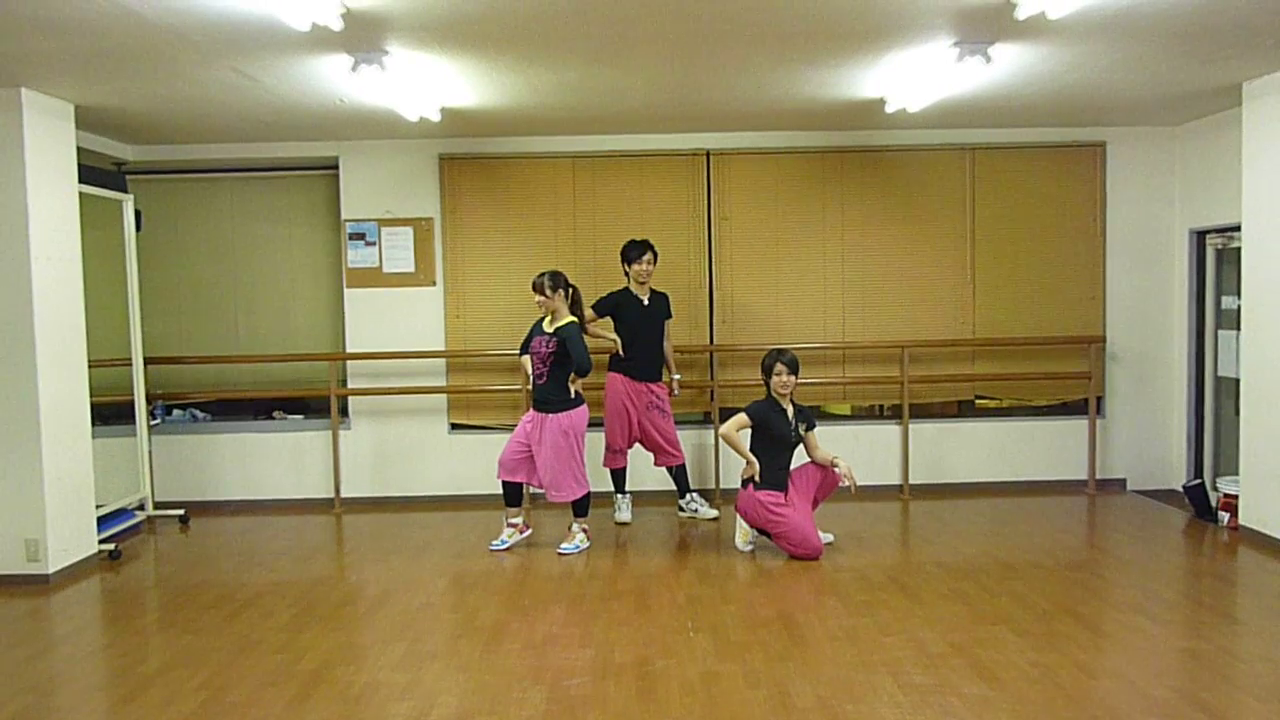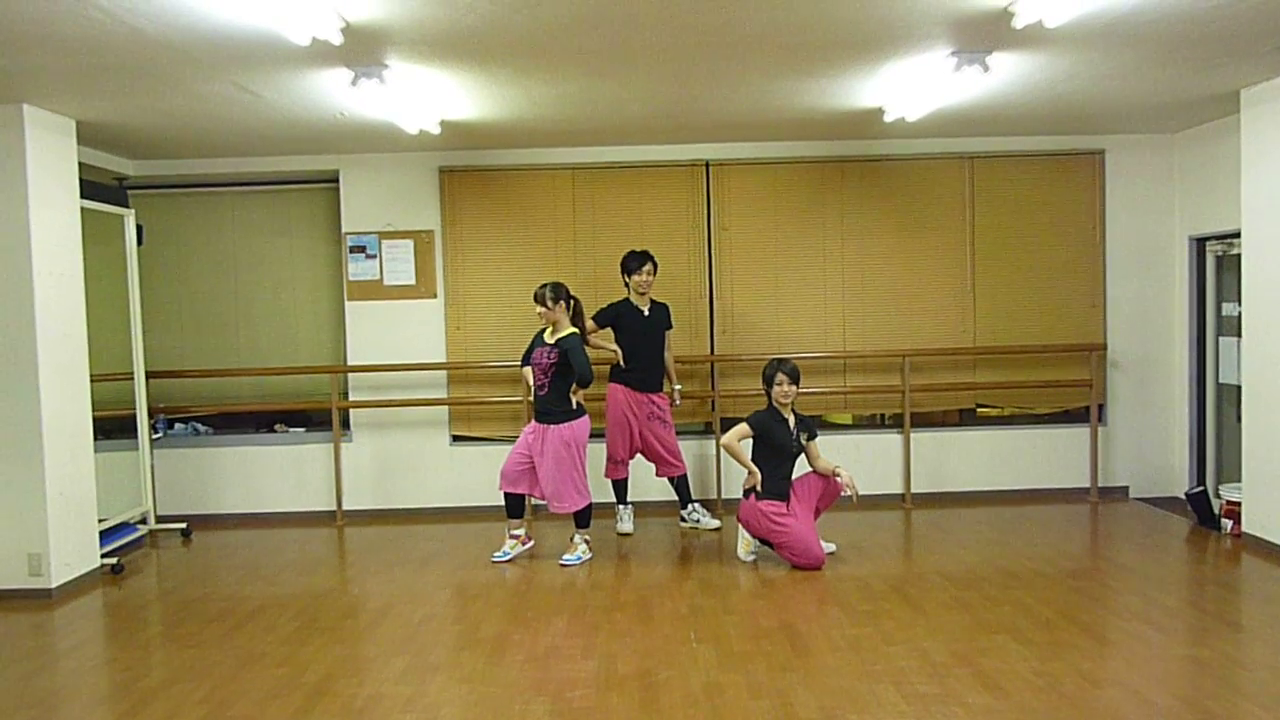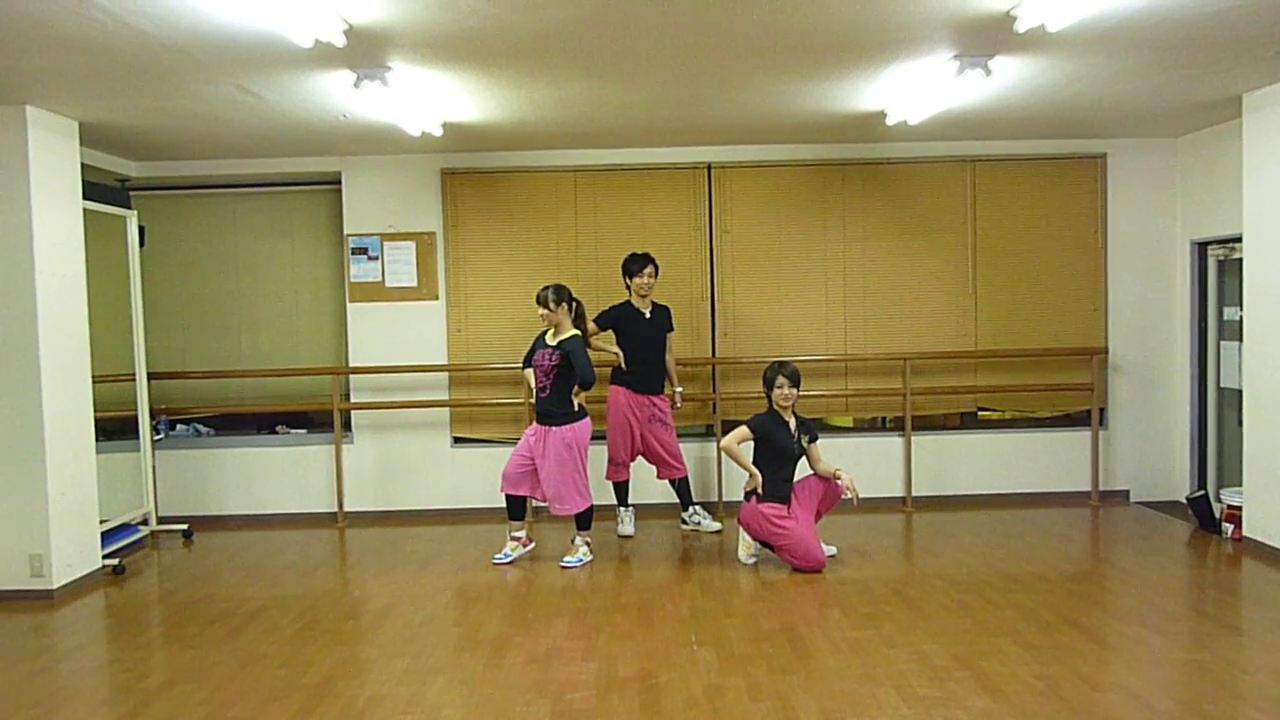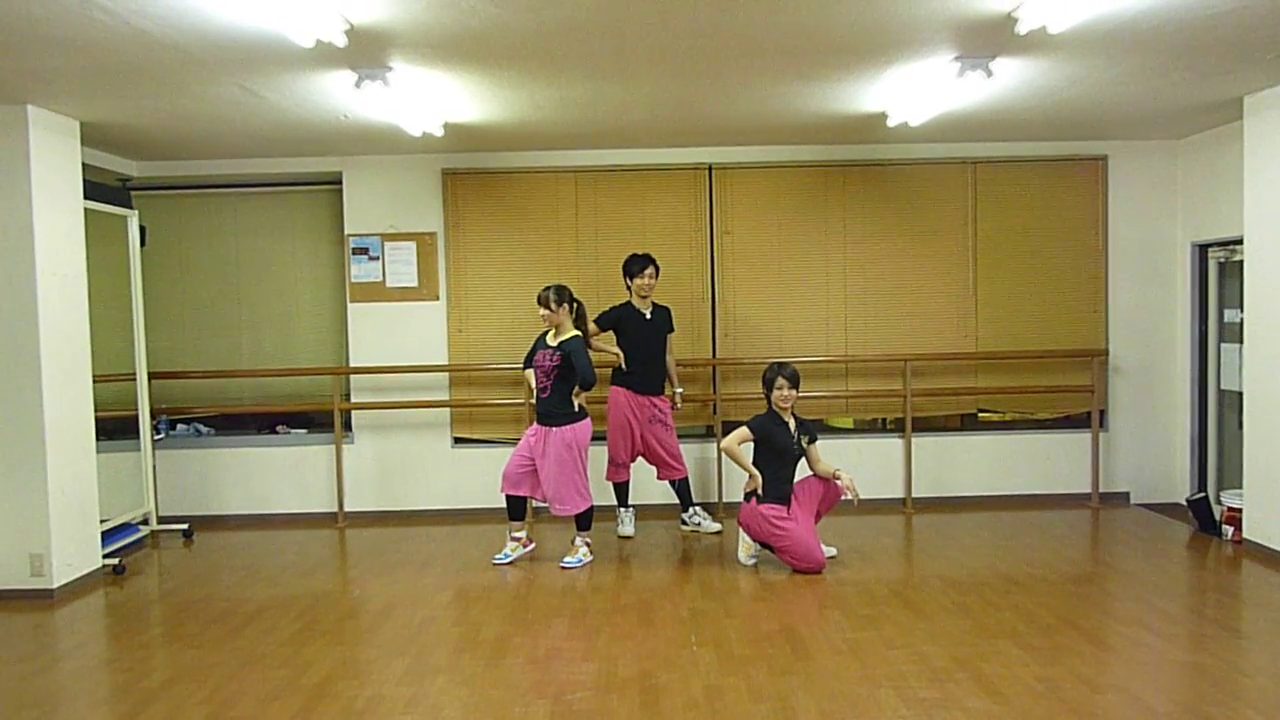
dt=0.4s
person 1, frame 1
left shoulder: (662, 300)
right shoulder: (616, 300)
right elbow: (581, 323)
left wrist: (674, 376)
right wrist: (611, 336)
left hip: (653, 382)
right hip: (622, 380)
left knee: (668, 441)
right knee: (618, 441)
left ankle: (686, 499)
right ankle: (622, 499)
person 1, frame 2
left shoulder: (662, 310)
right shoulder: (616, 311)
left wrist: (675, 386)
right wrist: (612, 347)
left hip: (654, 393)
right hip: (623, 391)
left knee: (670, 451)
right knee: (619, 452)
left ankle: (688, 510)
right ankle: (624, 510)
person 1, frame 3
left shoulder: (663, 313)
right shoulder: (618, 313)
left wrist: (676, 388)
right wrist: (613, 349)
left hip: (655, 395)
right hip: (624, 393)
left knee: (671, 454)
right knee: (621, 454)
left ankle: (689, 512)
right ankle: (625, 512)
person 1, frame 4
left shoulder: (664, 314)
right shoulder: (619, 314)
left elbow: (668, 355)
left wrist: (677, 389)
right wrist: (613, 350)
left hip: (656, 396)
right hip: (624, 394)
left knee: (671, 454)
right knee: (621, 454)
left ankle: (689, 513)
right ankle: (625, 512)
person 2, frame 1
left shoulder: (570, 330)
right shoulder: (540, 325)
left elbow: (584, 365)
right elbow: (525, 350)
left wrist: (572, 382)
left hip: (565, 414)
right hip: (538, 412)
left knee: (568, 472)
right knee: (509, 461)
left ankle: (580, 530)
right ankle: (515, 525)
person 2, frame 2
left shoulder: (571, 341)
right shoulder: (541, 337)
left elbow: (585, 375)
right elbow: (526, 361)
left wrist: (573, 393)
left hip: (566, 425)
right hip: (539, 423)
left knee: (571, 483)
right knee: (512, 472)
left ankle: (582, 542)
right ankle: (518, 537)
person 2, frame 3
left shoulder: (573, 343)
right shoulder: (543, 338)
left elbow: (588, 378)
right elbow: (527, 363)
left wrist: (575, 395)
left hip: (568, 426)
right hip: (541, 425)
left knee: (572, 485)
right knee: (513, 474)
left ankle: (583, 544)
right ankle: (518, 538)
person 2, frame 4
left shoulder: (574, 343)
right shoulder: (543, 339)
left elbow: (588, 378)
right elbow: (528, 364)
left wrist: (575, 395)
left hip: (568, 427)
right hip: (542, 426)
left knee: (573, 486)
right knee: (513, 475)
left ankle: (583, 544)
right ankle: (519, 539)
person 3, frame 1
left shoulder: (803, 414)
right shoulder: (761, 409)
left elbow: (815, 452)
right elbow: (726, 430)
left wrist: (837, 461)
right wrist: (752, 460)
left hip: (785, 485)
right hip: (761, 493)
right knee: (811, 549)
left ankle: (797, 522)
right ankle: (757, 524)
person 3, frame 2
left shoulder: (804, 423)
right shoulder: (763, 419)
left elbow: (816, 461)
right elbow: (727, 441)
left wrist: (839, 471)
right wrist: (753, 470)
left hip: (787, 495)
right hip: (763, 503)
right knee: (813, 558)
left ankle: (799, 533)
right ankle: (758, 533)
person 3, frame 3
left shoulder: (805, 426)
right shoulder: (763, 422)
left elbow: (817, 464)
right elbow: (727, 443)
left wrist: (840, 474)
right wrist: (754, 473)
left hip: (788, 498)
right hip: (764, 505)
right knee: (815, 561)
left ankle: (801, 535)
right ankle: (759, 536)
person 3, frame 4
left shoulder: (804, 427)
right shoulder: (763, 423)
left elbow: (817, 465)
right elbow: (727, 444)
left wrist: (839, 473)
right wrist: (754, 473)
left hip: (788, 499)
right hip: (763, 506)
right knee: (814, 562)
left ankle: (800, 536)
right ankle: (759, 537)
